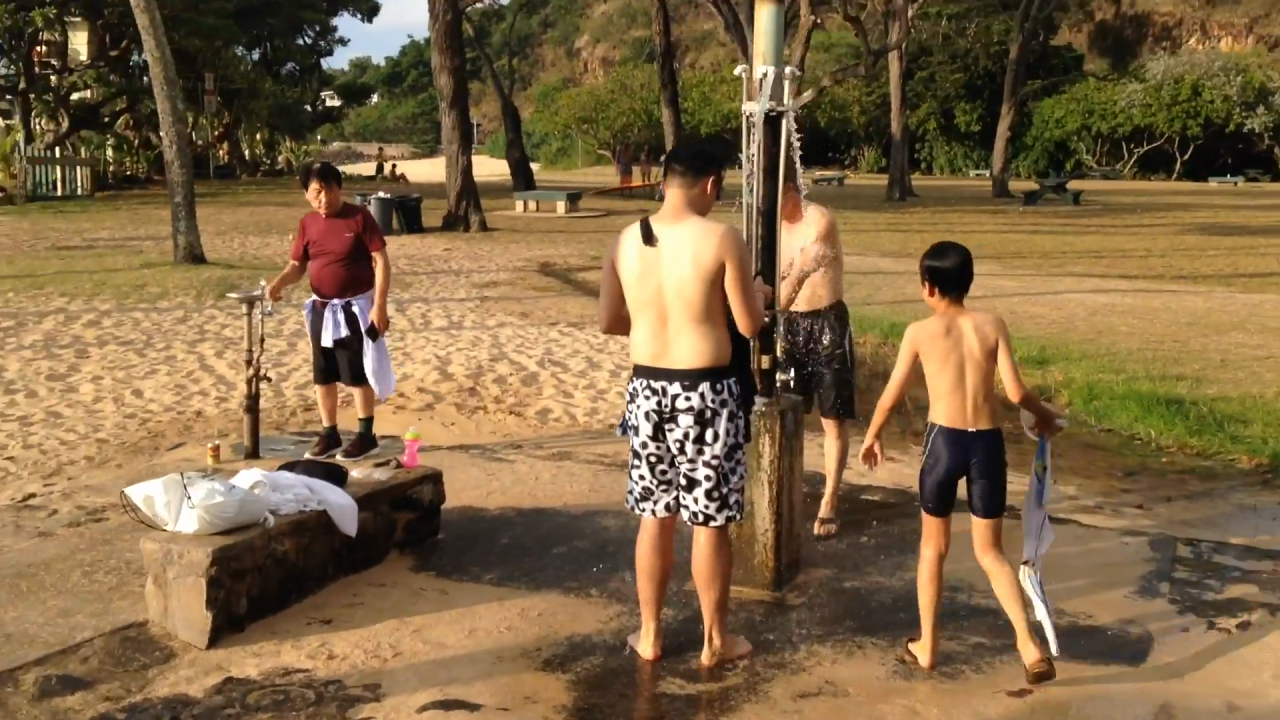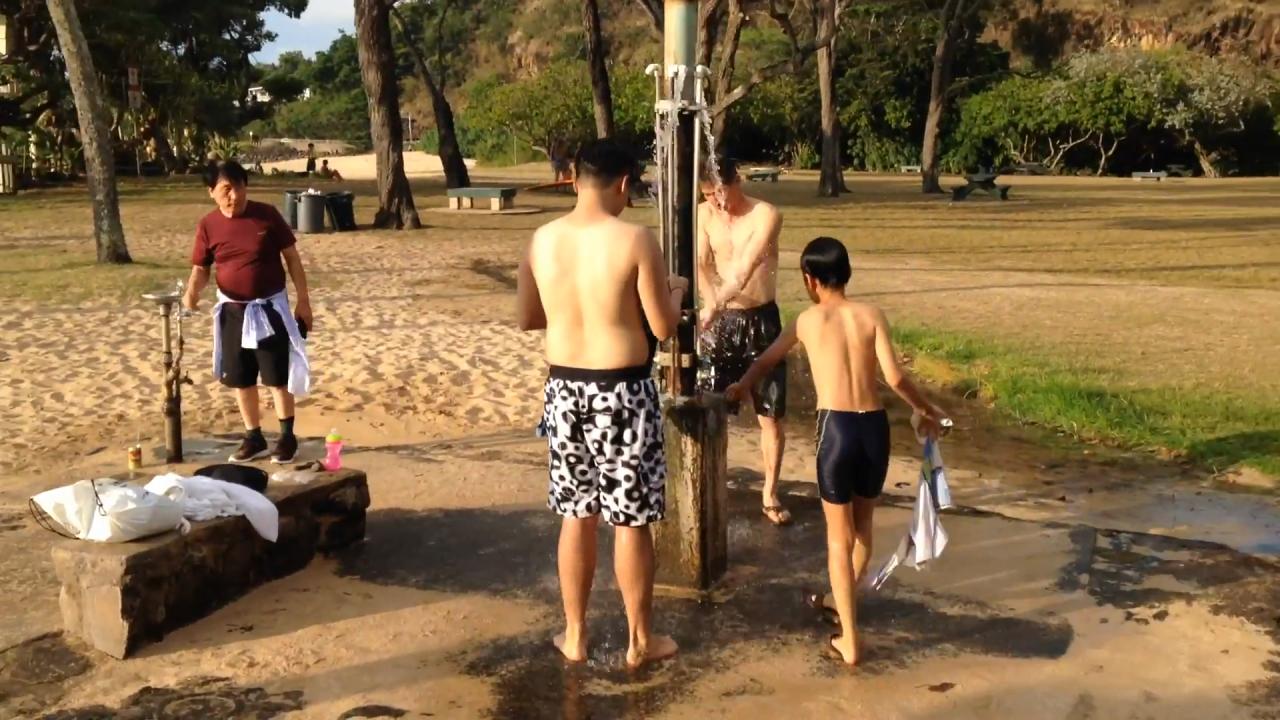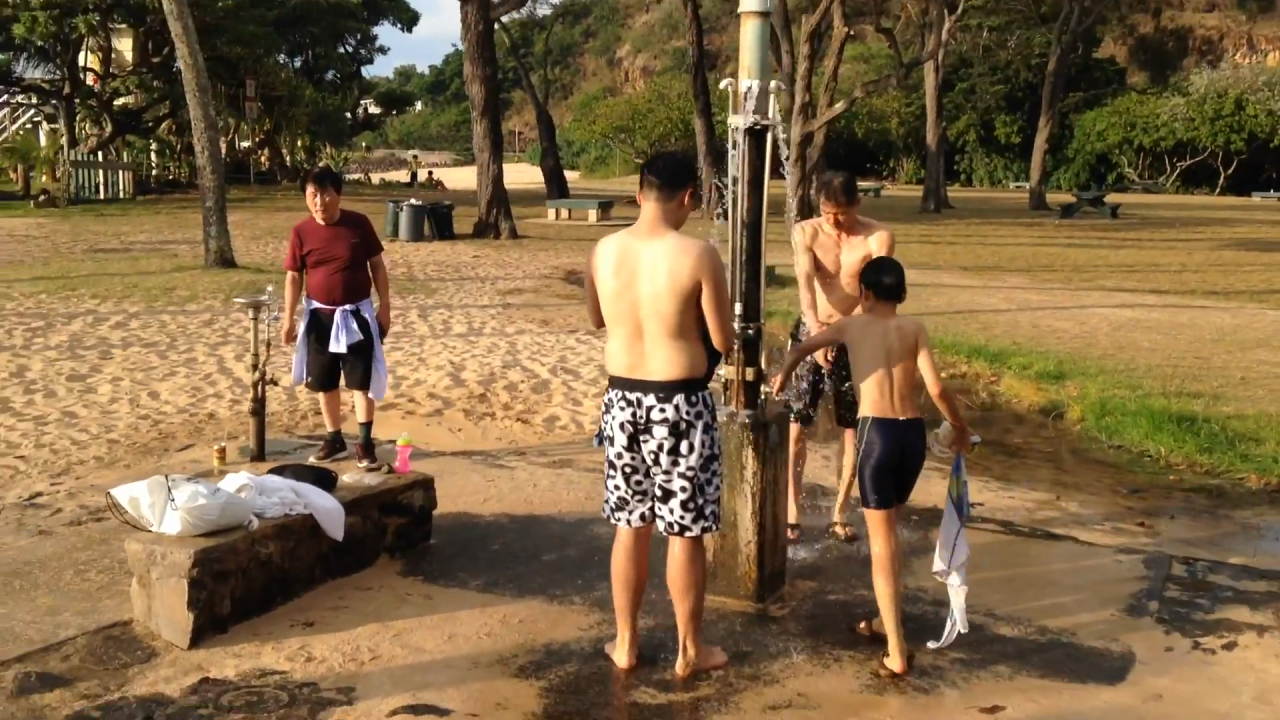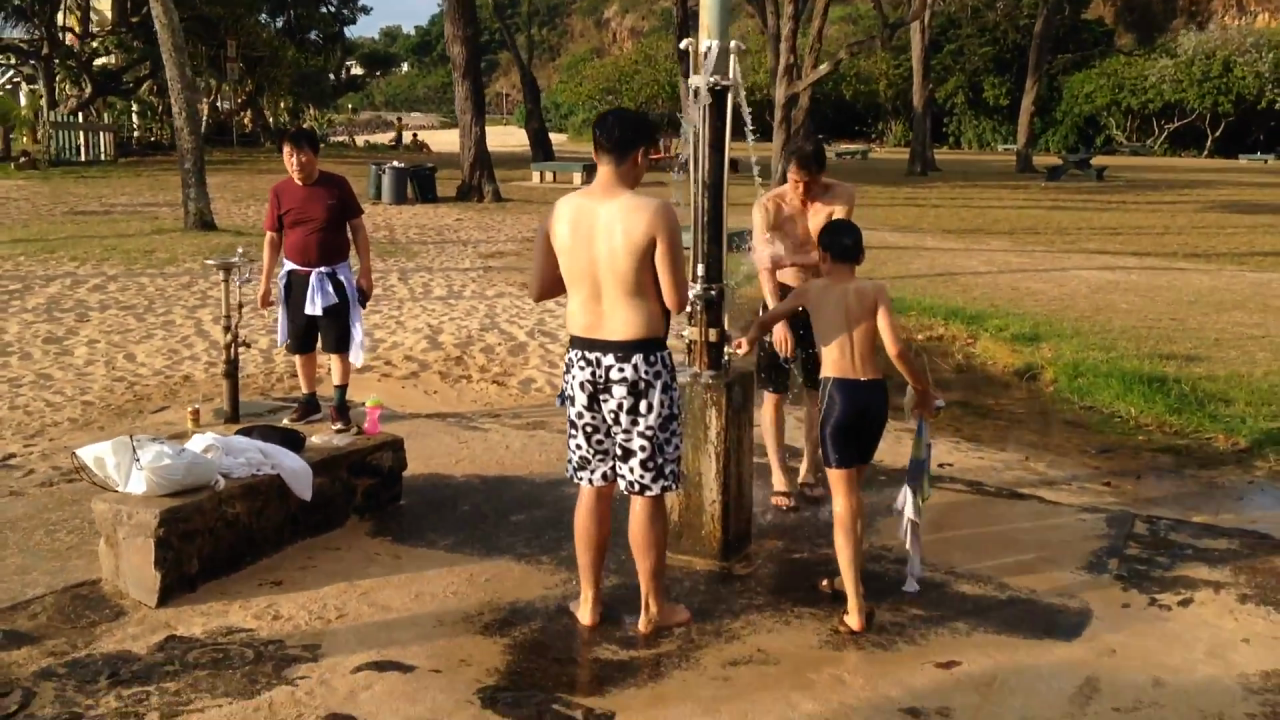
dt=0.4s
person 1, frame 1
left shoulder: (626, 239)
right shoulder: (722, 238)
left elbow: (609, 322)
right elbow: (750, 326)
right wrist: (758, 294)
left hip: (647, 388)
right hip: (705, 391)
left knee: (655, 516)
right knee: (710, 521)
left ankle: (649, 634)
right ankle: (715, 640)
person 1, frame 2
left shoulder: (540, 240)
right shoulder: (635, 240)
left elbow: (526, 320)
right elbow: (662, 328)
right wrist: (676, 291)
left hip: (564, 389)
right hip: (623, 391)
left knee: (576, 516)
right knee: (632, 520)
left ankle: (574, 634)
right ankle: (640, 640)
person 1, frame 3
left shoulder: (604, 250)
right shoulder: (698, 254)
right elbow: (722, 343)
right wrist: (723, 312)
left hip: (623, 399)
right hip: (679, 403)
left knee: (631, 524)
right knee: (685, 530)
left ankle: (625, 642)
right ankle: (690, 650)
person 1, frame 4
left shoulder: (561, 211)
right shoulder: (654, 213)
left elbow: (539, 290)
right elbow: (676, 302)
right wrist: (671, 271)
left hip: (584, 359)
right hip: (639, 363)
left knee: (593, 484)
right knee: (646, 489)
left ankle: (589, 600)
right ankle: (653, 607)
person 2, frame 1
left shoulder: (920, 331)
right shoulder: (993, 324)
left elbow: (890, 396)
right elbow: (1016, 392)
left wrist: (871, 437)
right wrist: (1044, 415)
left hip: (945, 442)
right hip: (988, 444)
left knee: (933, 546)
right knee: (990, 551)
left ankle: (925, 647)
right ankle: (1031, 648)
person 2, frame 2
left shoulder: (806, 320)
right shoulder: (871, 314)
left elbow: (766, 362)
right elbow: (895, 376)
left wrist: (741, 387)
right wrist: (927, 410)
left hip: (836, 426)
right hip: (874, 425)
left knee: (839, 536)
right knee: (862, 522)
left ankle: (849, 640)
right ankle: (841, 601)
person 2, frame 3
left shoulder: (851, 325)
right shoulder: (914, 328)
left elbow: (802, 348)
right elbow: (936, 389)
left wrist: (782, 378)
right wrist: (960, 428)
left hip: (876, 432)
right hip: (913, 433)
left knee: (882, 543)
right knee: (889, 531)
left ankle: (896, 652)
right ankle: (888, 620)
person 2, frame 4
left shoulder: (811, 289)
right shoulder: (876, 290)
left elbow: (767, 320)
right elbow: (895, 349)
left wrist: (749, 342)
right wrist: (923, 389)
left hip: (838, 394)
right hip: (874, 394)
left knee: (843, 503)
right knee: (853, 489)
left ankle: (855, 610)
right ankle: (849, 581)
person 3, frame 1
left shoulder: (819, 220)
right shoulder: (774, 221)
left elbow: (798, 277)
right elbow: (782, 273)
left hip: (827, 323)
right hip: (791, 322)
left knee: (834, 420)
left ankle: (829, 503)
person 3, frame 2
left shoulder: (766, 215)
right shoulder: (703, 215)
left elbow: (746, 269)
right elbow: (701, 265)
left wrist: (712, 310)
right wrist: (711, 303)
left hip: (760, 320)
right hip: (721, 321)
left knee: (771, 416)
left ankle: (770, 493)
person 3, frame 3
left shoulder: (878, 237)
right shoulder: (805, 232)
right elbow: (805, 283)
left wrist: (836, 324)
right wrist: (816, 328)
right hip: (810, 334)
left knee: (853, 430)
right knee: (796, 426)
left ankle: (840, 510)
right ankle: (791, 509)
person 3, frame 4
left shoulder: (842, 195)
right shoulder: (768, 205)
right elbow: (763, 263)
left wrist: (787, 259)
right wrist: (777, 318)
right hip: (781, 299)
left knee: (818, 392)
right knee: (774, 394)
left ankle: (807, 471)
right ankle: (779, 477)
person 4, frame 1
left shoulder: (359, 217)
right shoulder: (307, 223)
left elbow: (381, 261)
right elbow: (297, 266)
left wrist: (379, 304)
right wrist: (279, 282)
left hip: (355, 308)
right hip: (321, 308)
left knee: (358, 375)
right knee: (322, 376)
left ankle: (366, 436)
right ankle: (329, 435)
person 4, frame 2
left shoulder: (267, 215)
right shoulder: (208, 225)
left elbow: (291, 256)
right elbow: (201, 269)
left wrist: (303, 299)
right wrist: (192, 289)
left hip: (270, 307)
right hip: (232, 311)
left knee: (277, 376)
right knee: (240, 379)
left ankle: (287, 437)
right ankle: (254, 438)
person 4, frame 3
left shoulder: (358, 224)
right shoulder: (301, 232)
left elbow: (377, 265)
right elbow: (294, 277)
left wrist: (384, 307)
right wrist: (289, 318)
left hip: (357, 313)
right hip: (320, 315)
left knee: (362, 381)
right knee: (324, 383)
left ankle: (365, 442)
right ankle: (334, 440)
person 4, frame 4
left shoulder: (337, 185)
right shoulder: (279, 192)
left elbow: (357, 228)
right elbow: (273, 239)
left wrist: (365, 271)
right wrist: (265, 281)
left hip: (334, 276)
right hip: (297, 277)
left knee: (338, 344)
right knee: (300, 345)
left ankle: (339, 405)
right ankle: (309, 402)
